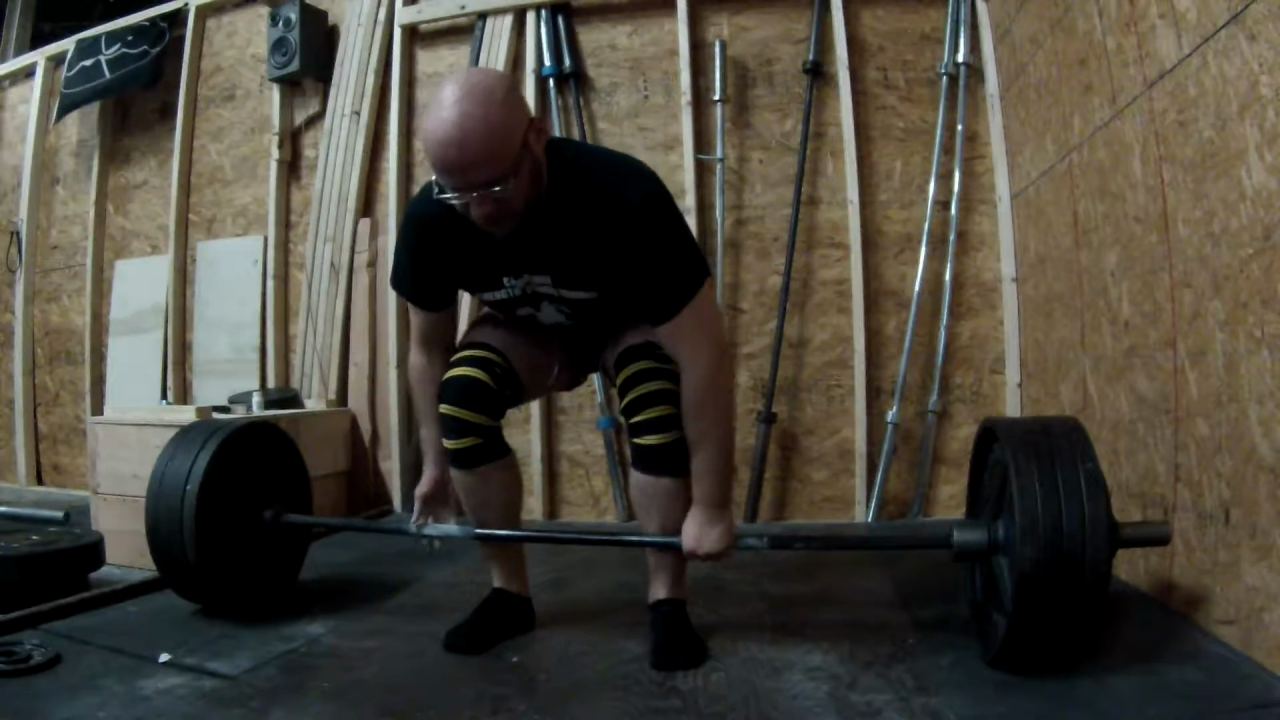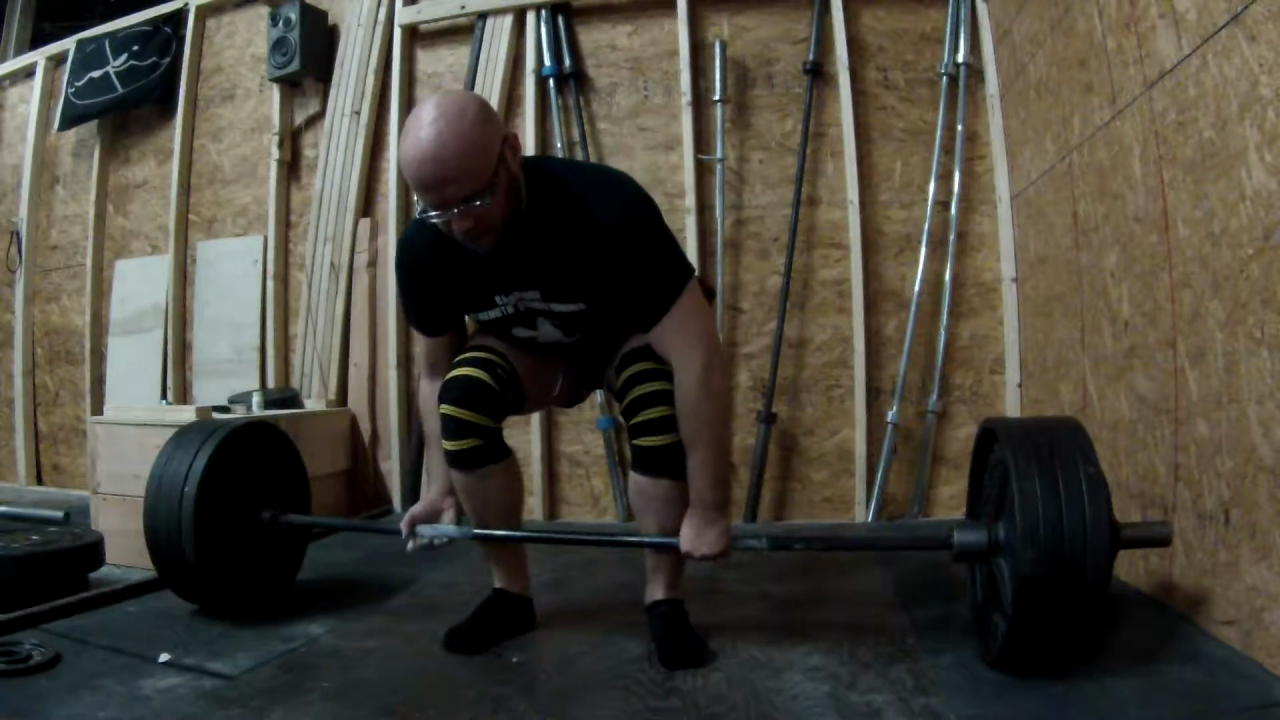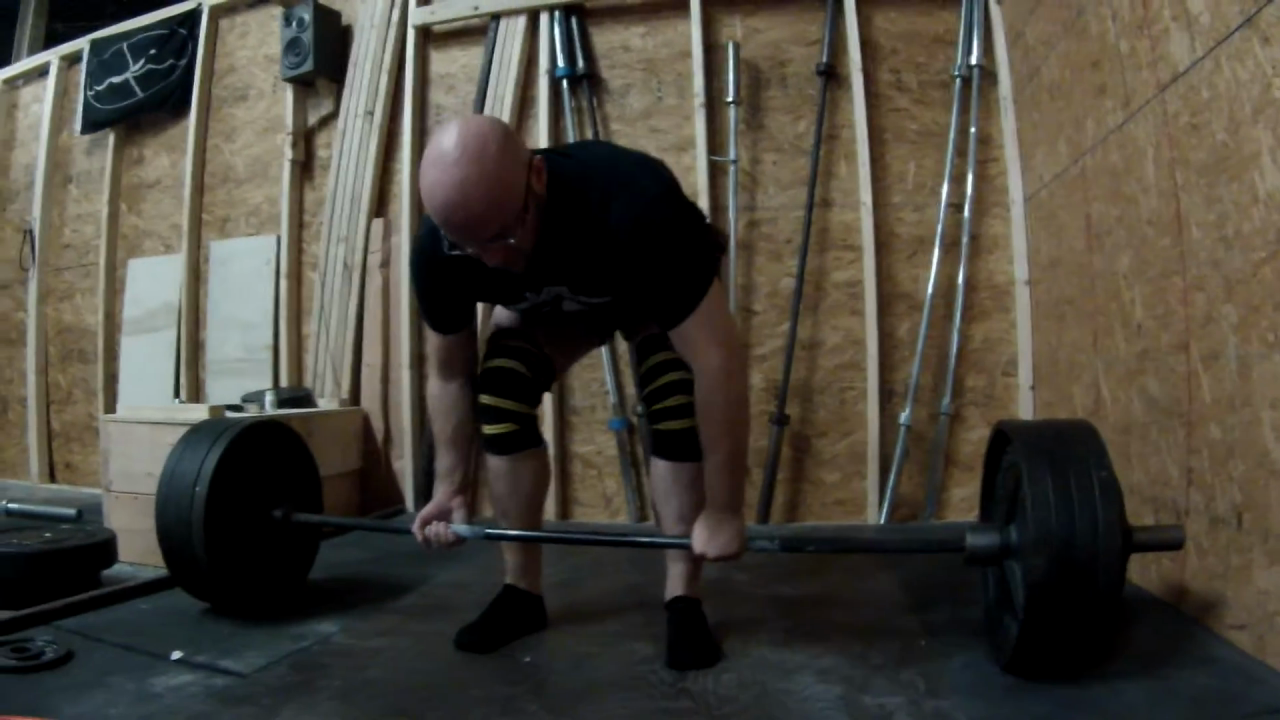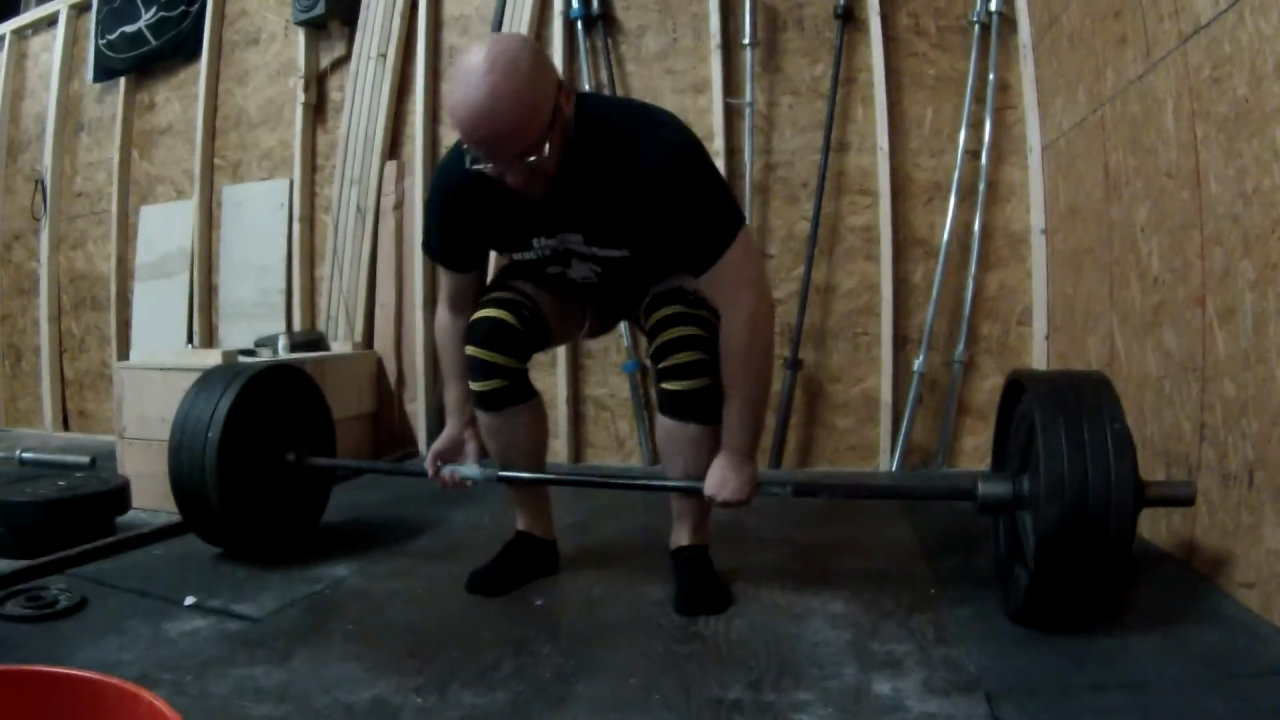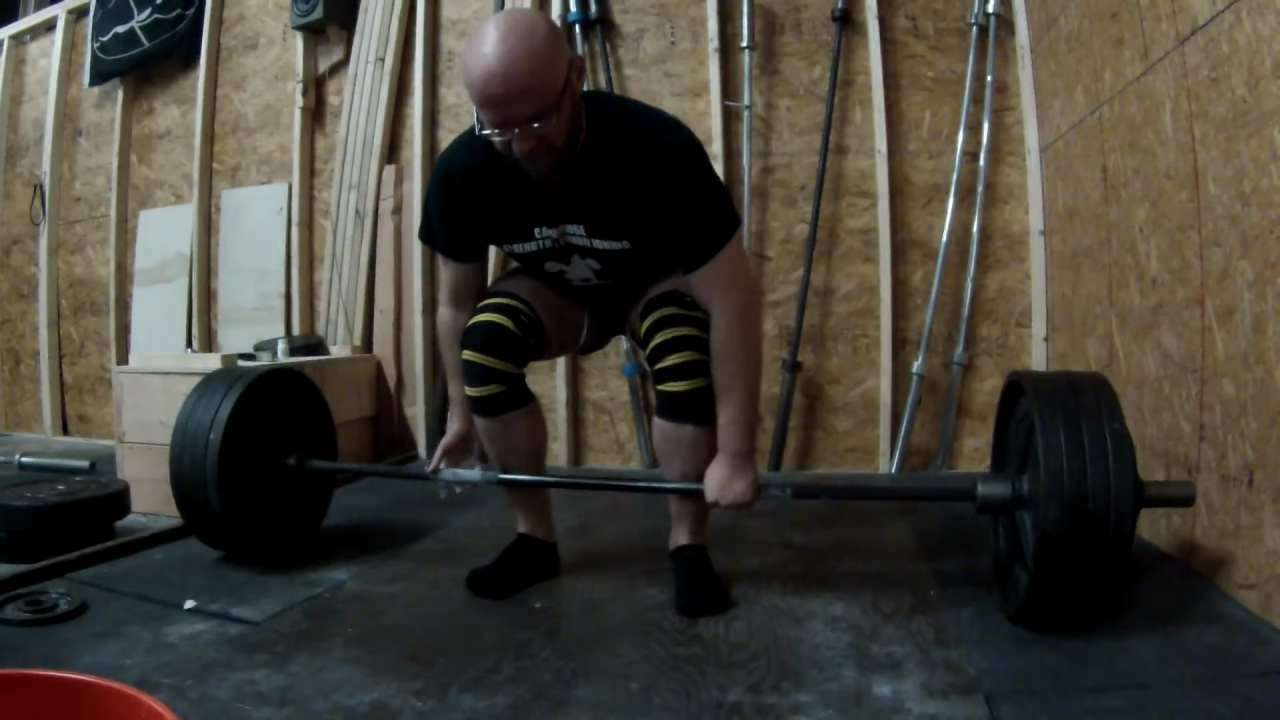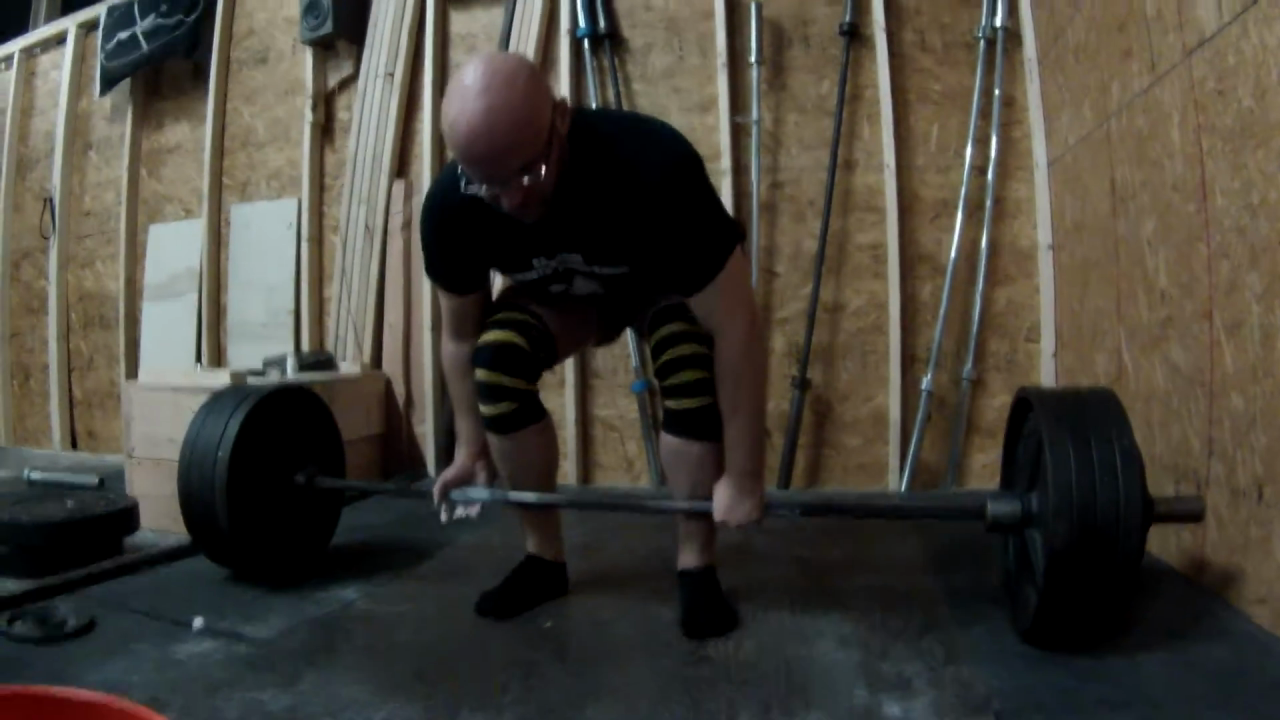
dt=0.5s
person 1, frame 1
left shoulder: (624, 199)
right shoulder: (428, 222)
left elbow: (706, 358)
right elbow: (428, 349)
left wrist: (710, 507)
right wrist: (436, 464)
left hip: (630, 321)
right hip: (530, 329)
left knee: (659, 403)
right knee: (461, 399)
left ankle: (667, 599)
right ankle: (510, 592)
person 1, frame 2
left shoulder: (605, 210)
right shoulder: (423, 249)
left elbow: (699, 359)
right elbow: (436, 373)
left wrist: (708, 509)
right wrist: (439, 488)
left hip: (628, 336)
right hip: (531, 350)
left knee: (659, 404)
right knee: (462, 400)
left ankle: (664, 599)
right ankle: (511, 592)
person 1, frame 3
left shoulder: (634, 206)
right shoulder: (438, 249)
left elbow: (719, 364)
right elbow: (448, 373)
left wrist: (723, 512)
right wrist: (449, 488)
left hip: (652, 287)
right hip: (545, 304)
left knee: (676, 405)
right knee: (500, 400)
left ankle: (682, 599)
right ankle: (521, 590)
person 1, frame 4
left shoulder: (655, 153)
right shoulder: (457, 185)
left elbow: (747, 303)
right elbow: (456, 308)
left wrist: (737, 454)
right wrist: (459, 419)
left hip: (662, 270)
right hip: (559, 280)
left knee: (688, 354)
right knee: (489, 340)
left ankle: (689, 546)
right ankle: (534, 534)
person 1, frame 5
left shoulder: (658, 151)
right shoulder: (461, 173)
left elbow: (731, 303)
right elbow: (456, 303)
left wrist: (735, 455)
right wrist: (462, 417)
left hip: (658, 281)
right hip: (558, 289)
left knee: (685, 349)
right knee: (484, 343)
left ankle: (688, 545)
right ankle: (535, 537)
person 1, frame 6
left shoulder: (652, 168)
right shoulder: (450, 207)
left elbow: (735, 327)
right elbow: (460, 334)
left wrist: (742, 476)
right wrist: (470, 449)
left hip: (665, 281)
right hip: (560, 292)
left knee: (690, 369)
right knee: (496, 360)
left ankle: (696, 565)
right ankle: (544, 556)
